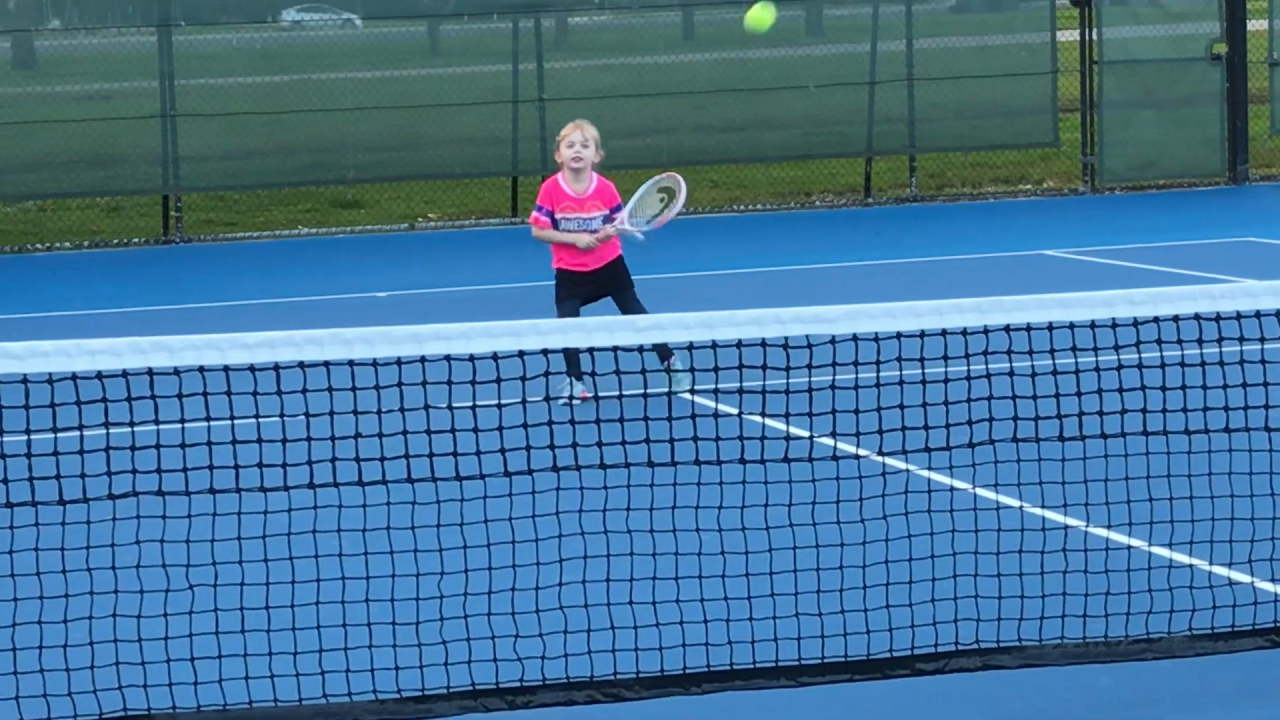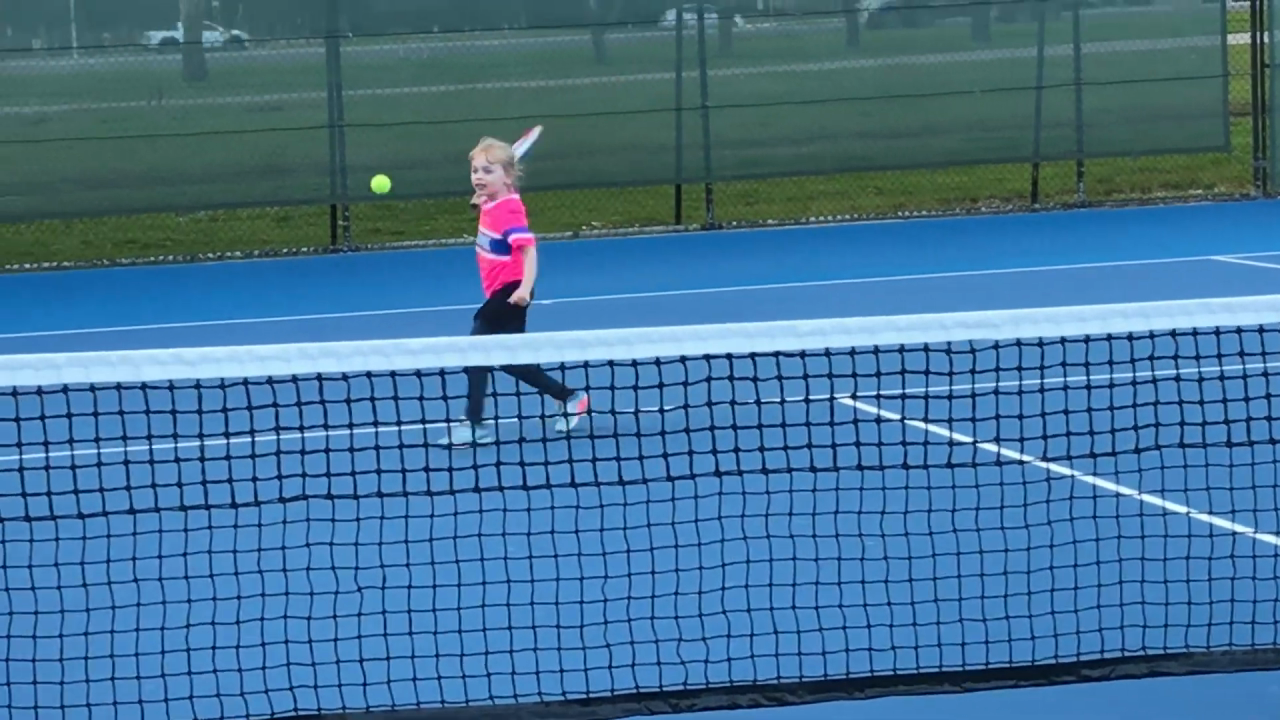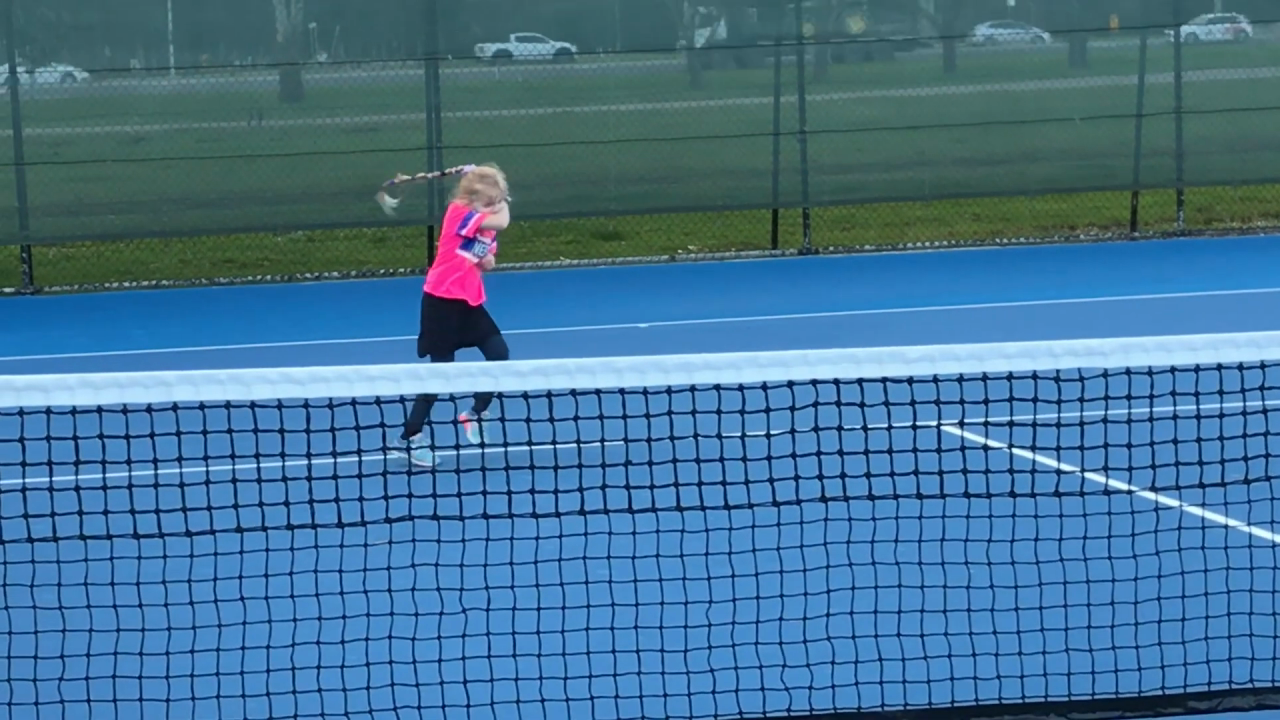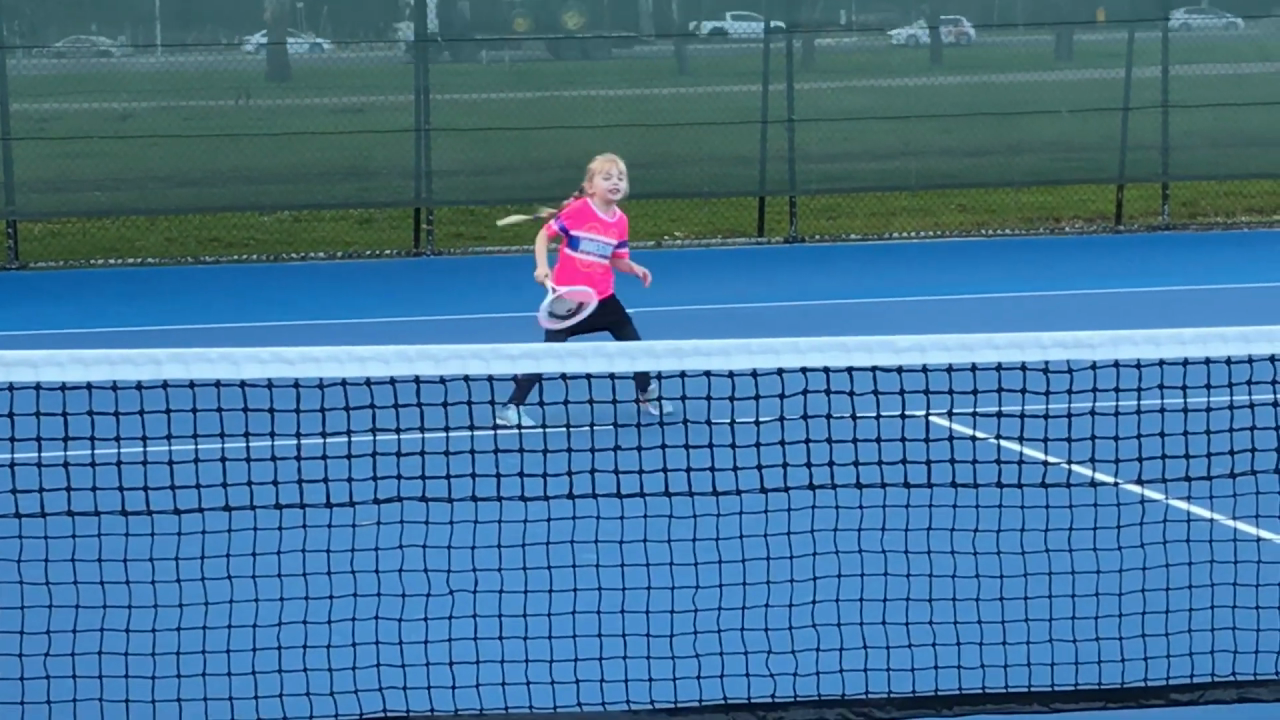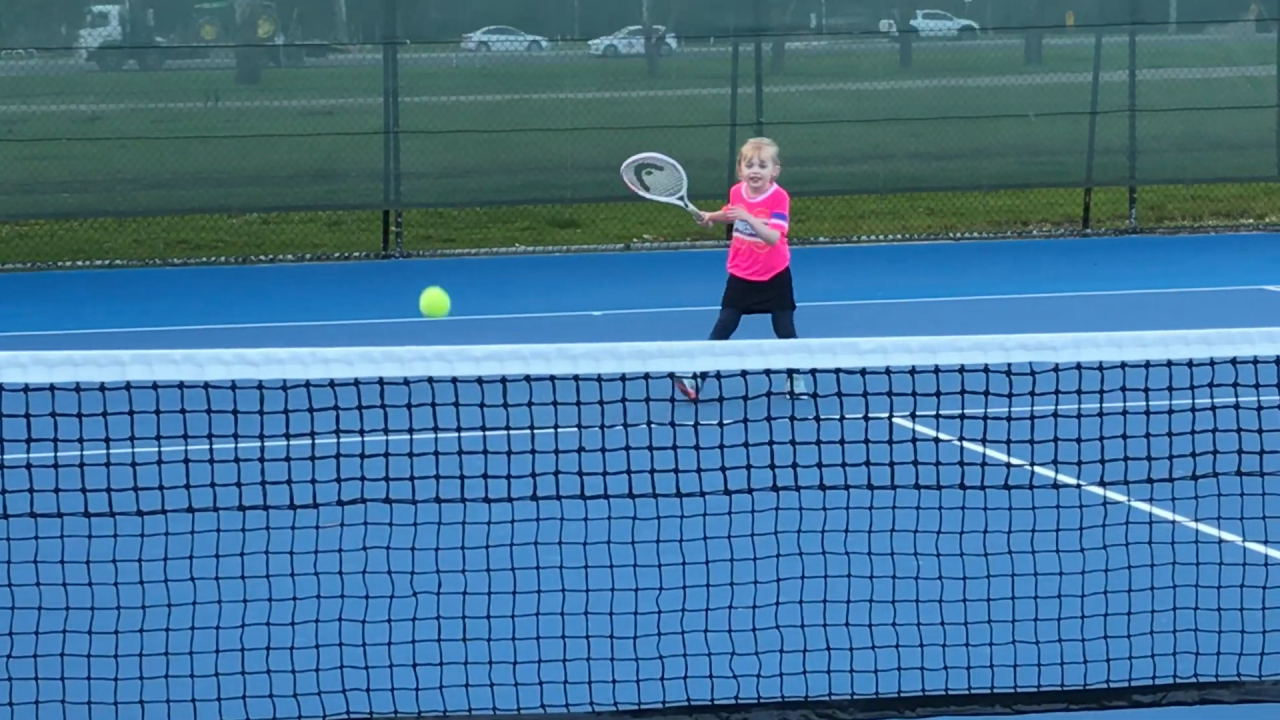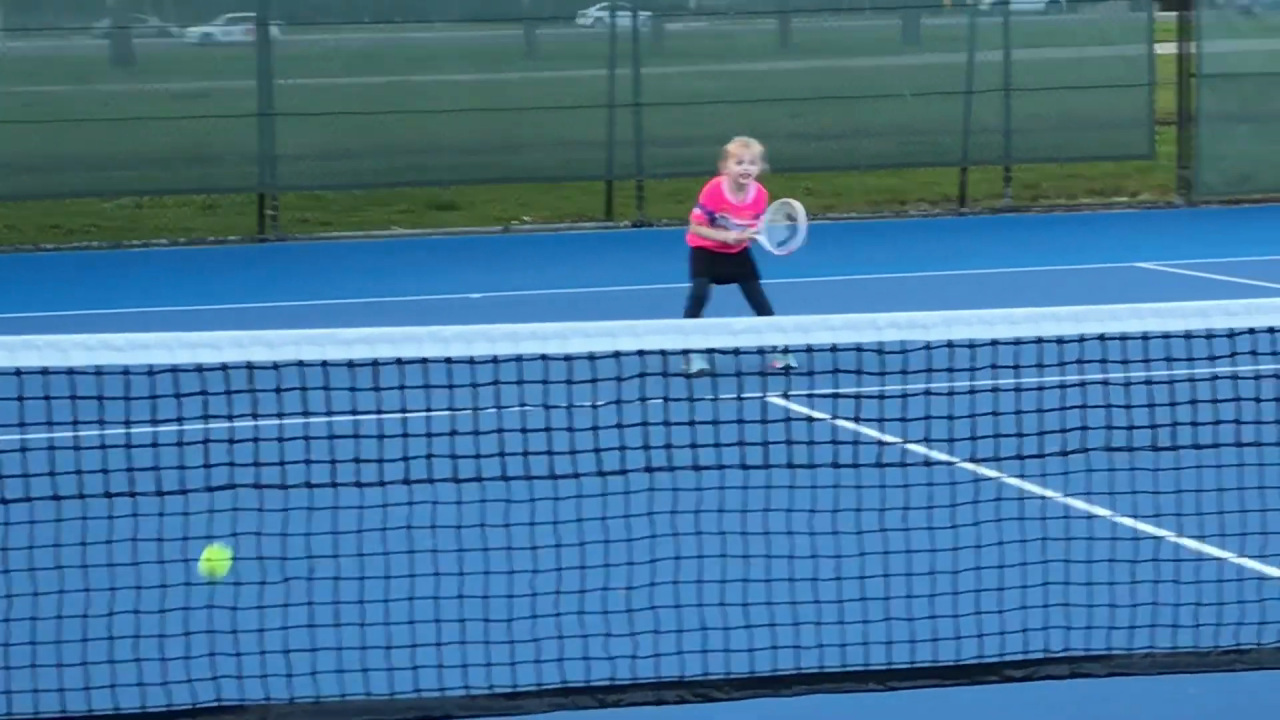
dt=0.7s
person 1, frame 1
left shoulder: (606, 189)
right shoulder: (550, 189)
left elbow: (618, 224)
right elbow: (538, 230)
left wrist: (603, 235)
right wrist: (572, 239)
left hip: (608, 262)
right hip: (570, 267)
left knee: (636, 314)
left ankle: (671, 362)
right ankle: (575, 379)
person 1, frame 2
left shoulder: (510, 208)
right shoulder: (491, 204)
left elbow: (529, 250)
left wrist: (525, 287)
right wrist: (481, 200)
left hip: (511, 291)
right hip: (499, 292)
right knee: (508, 359)
left ankle: (474, 423)
right ankle: (570, 399)
person 1, frame 3
left shoulder: (485, 225)
right shoulder: (458, 211)
right elbow: (502, 221)
left wrist: (488, 260)
right wrist: (499, 207)
left hip: (470, 303)
right hip: (441, 301)
left knee: (500, 356)
left ankle: (475, 413)
right ankle: (411, 437)
person 1, frame 4
left shoulder: (621, 221)
right shoulder: (575, 210)
right elbow: (543, 236)
left wrist: (636, 269)
right wrist: (542, 267)
left hip: (602, 295)
left knee: (633, 343)
left ankle: (647, 393)
right ankle: (512, 405)
person 1, frame 5
left shoulder: (780, 197)
right shoulder: (737, 191)
left elbow: (776, 237)
left wrist: (752, 221)
right wrist: (714, 217)
left hip: (774, 273)
right hip: (740, 273)
left knee: (784, 329)
right knee: (723, 327)
left ankle: (795, 377)
right ankle: (693, 375)
person 1, frame 6
left shoulder: (760, 195)
right shoulder: (713, 190)
left elbow: (756, 229)
right elbow: (695, 227)
left wrist: (749, 235)
right wrist: (725, 236)
left hip: (737, 251)
right hip: (706, 249)
left knee: (759, 300)
right knee: (700, 293)
left ankle: (779, 350)
right ankle: (694, 351)
